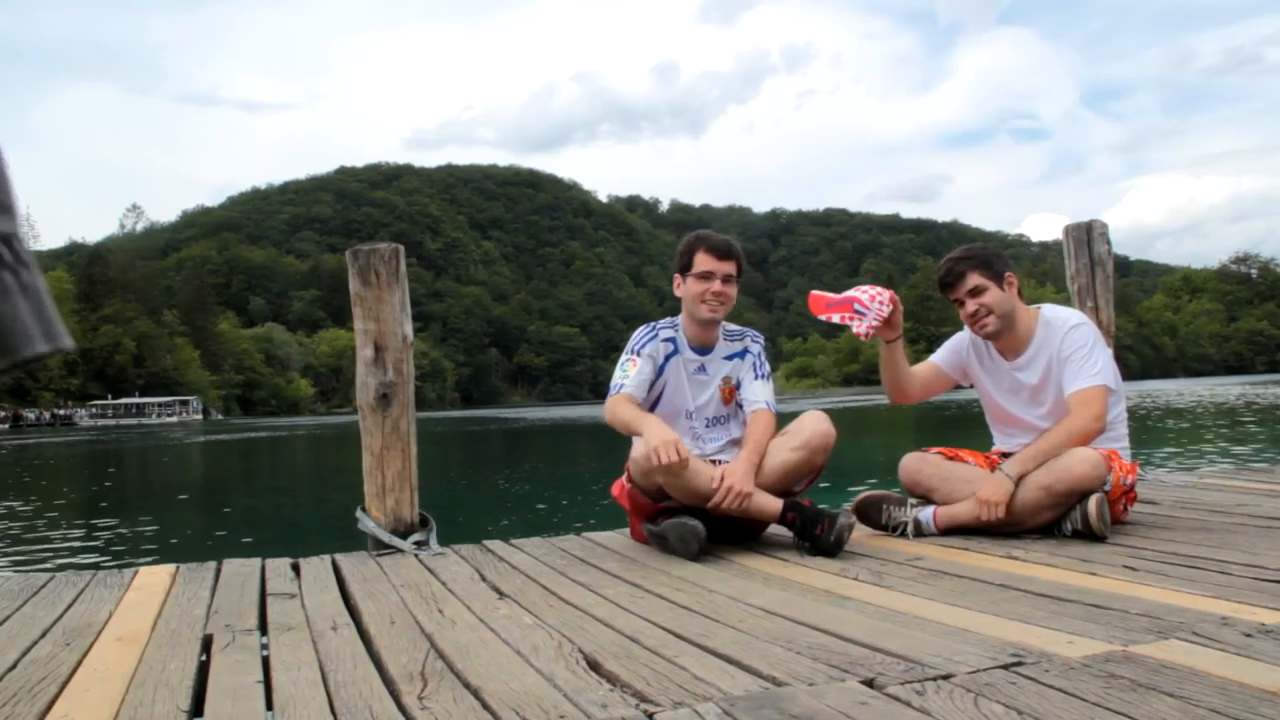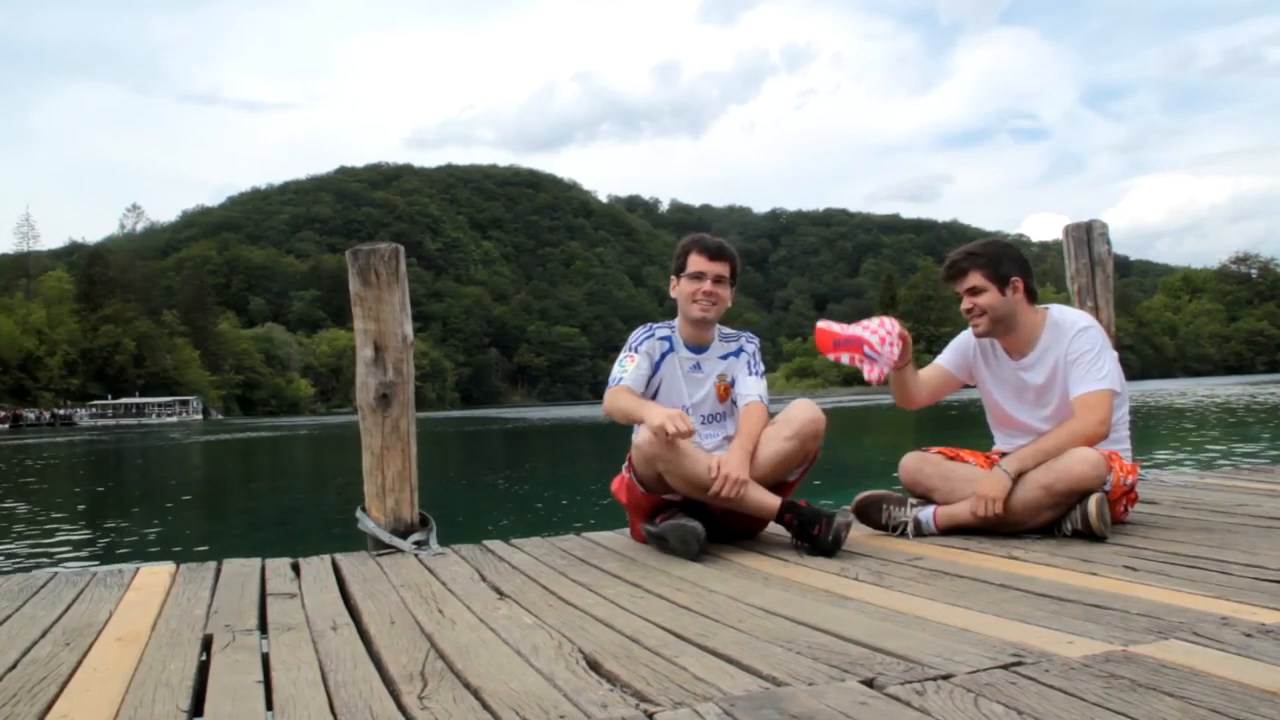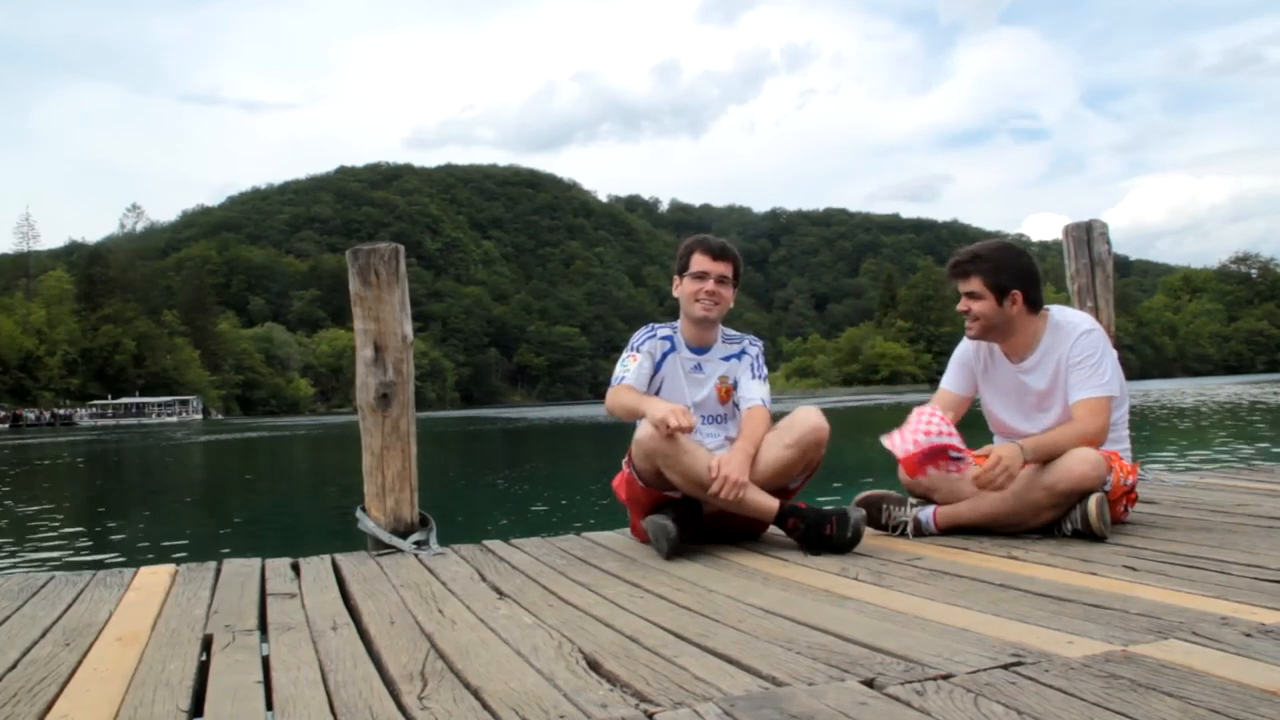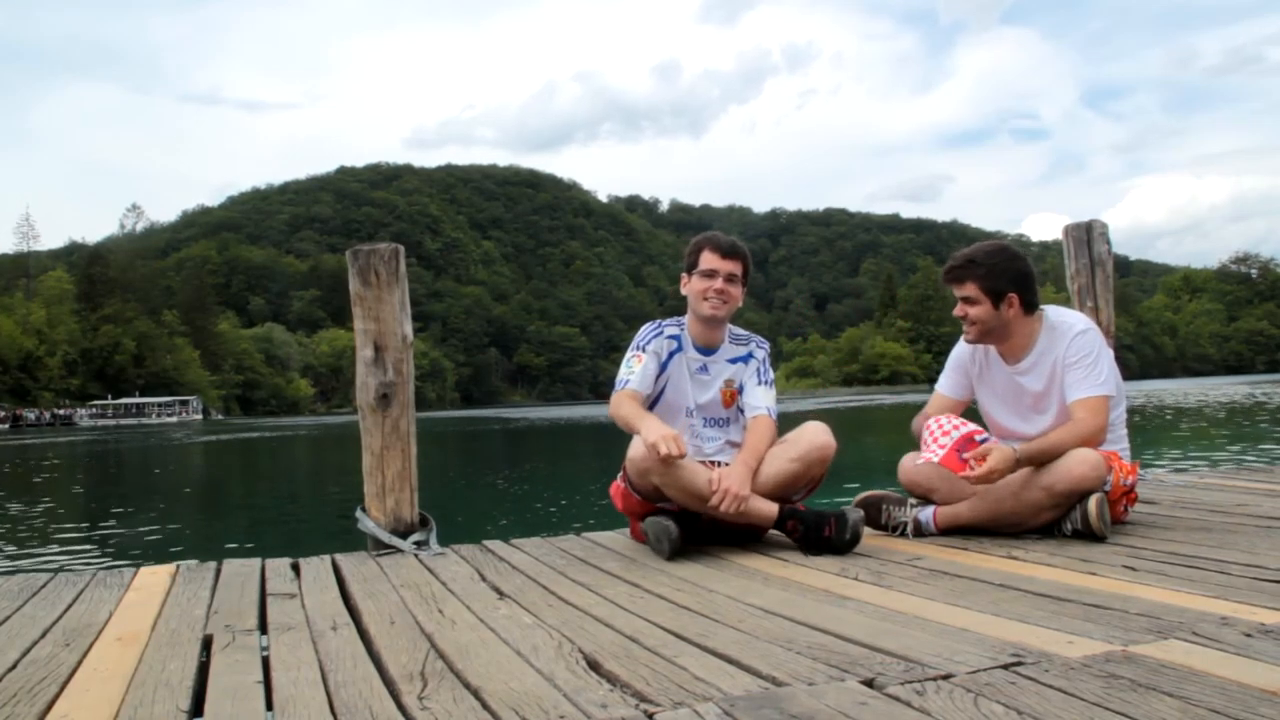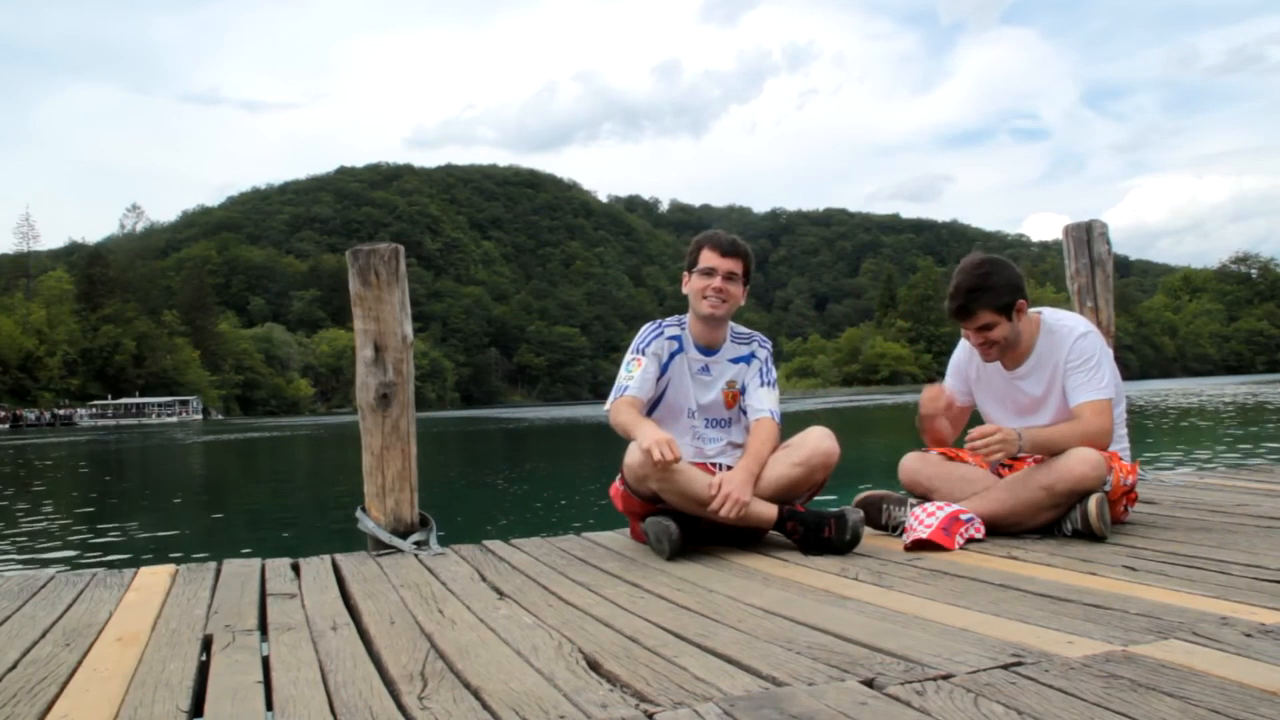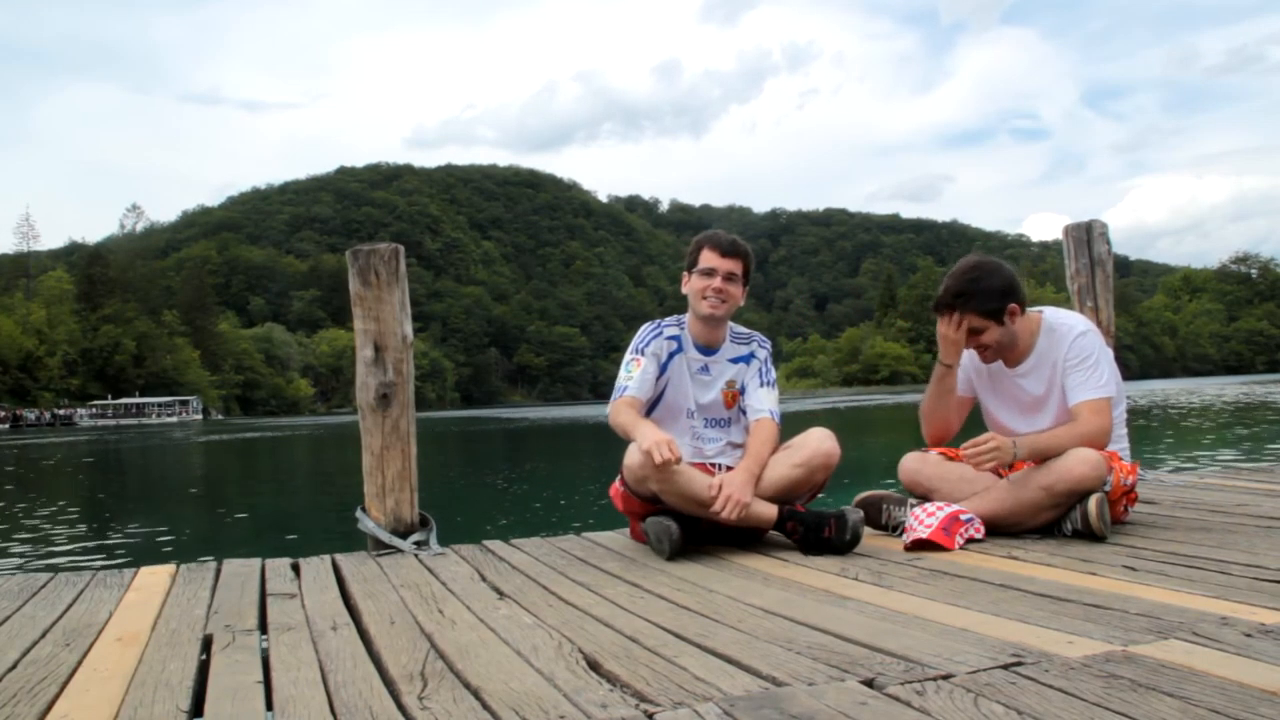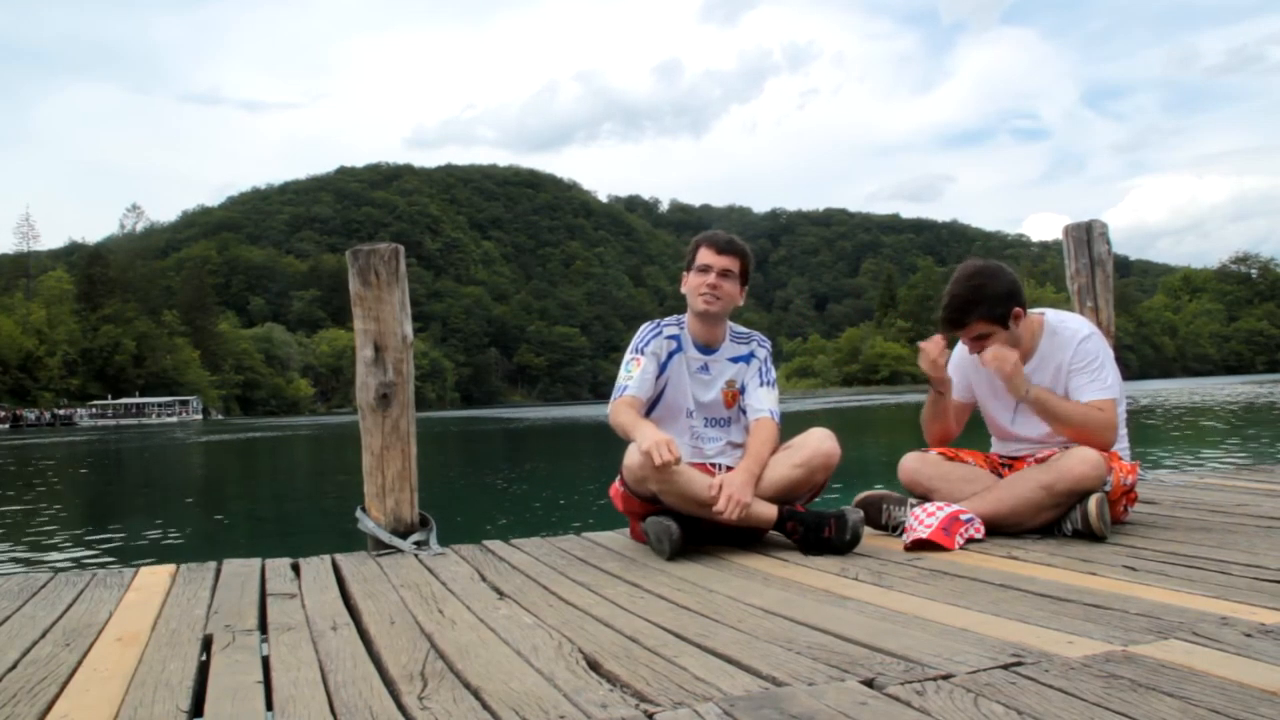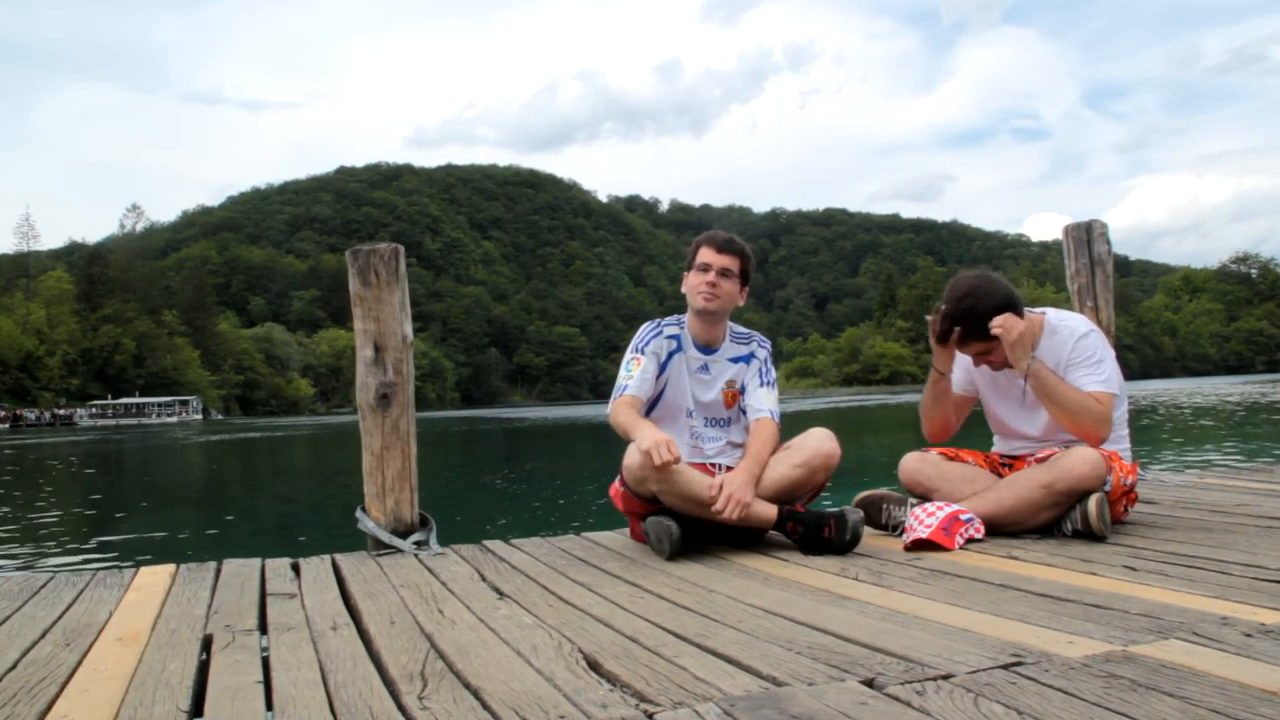
dt=0.3s
person 1, frame 1
left shoulder: (748, 345)
right shoulder: (651, 339)
left elbow: (761, 413)
right elbow: (615, 407)
left wrist: (745, 463)
right wrist: (651, 425)
left hip: (732, 479)
right hip: (670, 485)
left knee: (817, 427)
right knee: (648, 453)
left ankle: (692, 519)
right ankle: (796, 516)
person 1, frame 2
left shoulder: (743, 347)
right shoulder: (649, 340)
left elbow: (755, 407)
right elbow: (614, 401)
left wrist: (740, 453)
right wrist: (651, 410)
left hip: (729, 494)
right hip: (663, 491)
left knee: (807, 415)
right knee: (654, 436)
left ankle: (690, 518)
right ankle: (795, 516)
person 1, frame 3
left shoulder: (746, 349)
right shoulder: (651, 340)
left elbow: (757, 412)
right elbow: (616, 399)
left wrist: (740, 455)
right wrist: (652, 404)
left hip: (731, 484)
right hip: (663, 489)
left knee: (811, 423)
right knee: (654, 433)
left ankle: (685, 518)
right ankle: (796, 519)
person 1, frame 4
left shoulder: (753, 350)
right shoulder: (657, 337)
left elbow: (762, 419)
right elbow: (621, 402)
left wrist: (742, 468)
right wrist: (649, 423)
left hip: (731, 481)
right hip: (666, 489)
left knee: (818, 439)
right knee: (645, 452)
left ankle: (686, 521)
right ankle: (794, 521)
person 1, frame 5
left shoulder: (755, 349)
right shoulder: (657, 337)
left elbow: (765, 422)
right elbow: (621, 409)
left wrist: (744, 473)
right wrist: (646, 430)
left hip: (732, 481)
right hip: (667, 487)
left knee: (822, 444)
right knee: (642, 458)
left ankle: (686, 523)
right ankle: (794, 522)
person 1, frame 6
left shoulder: (754, 349)
right shoulder: (656, 337)
left elbow: (765, 421)
right elbow: (621, 409)
left wrist: (745, 475)
right wrist: (645, 431)
left hip: (732, 480)
right hip: (668, 484)
left knee: (822, 444)
right knee: (641, 459)
left ankle: (686, 523)
right ankle: (794, 522)
person 1, frame 7
left shoulder: (754, 349)
right shoulder: (656, 337)
left elbow: (765, 421)
right elbow: (621, 409)
left wrist: (745, 475)
right wrist: (645, 430)
left hip: (732, 479)
right hip: (666, 484)
left knee: (822, 445)
right knee: (641, 459)
left ankle: (687, 523)
right ankle: (794, 522)
person 1, frame 8
left shoulder: (754, 349)
right shoulder: (656, 337)
left elbow: (765, 421)
right elbow: (622, 408)
left wrist: (745, 475)
right wrist: (645, 431)
left hip: (732, 480)
right hip: (668, 483)
left knee: (823, 445)
right knee: (640, 460)
left ankle: (686, 523)
right ankle: (793, 521)
person 2, frame 1
left shoulder: (1071, 329)
right shoulder: (968, 345)
left elbow: (1089, 421)
right elbow: (904, 392)
left wrist: (1009, 473)
right wrist: (891, 338)
left hip: (1096, 466)
right hip: (1014, 466)
left knee: (1082, 465)
right knee: (914, 467)
left ankle: (926, 518)
right ankle: (1058, 511)
person 2, frame 2
left shoulder: (1078, 331)
right shoulder: (974, 342)
left elbow: (1093, 424)
right elbow: (913, 396)
left wrist: (1009, 468)
right wrist: (899, 361)
left hip: (1095, 468)
right hip: (1014, 470)
left knee: (1082, 465)
right knee: (914, 467)
left ankle: (928, 518)
right ankle: (1057, 511)
person 2, frame 3
left shoulder: (1079, 334)
right shoulder: (975, 345)
left elbow: (1092, 430)
left wrist: (1020, 450)
left hip: (1097, 469)
right hip: (1013, 468)
left knee: (1083, 466)
left ankle: (927, 518)
right ankle: (1057, 513)
person 2, frame 4
left shoulder: (1075, 334)
right shoulder: (971, 347)
left elbow: (1091, 430)
right elbow: (928, 417)
left wrist: (1016, 455)
right wrist: (931, 428)
left hip: (1095, 468)
right hip: (1013, 469)
left knee: (1083, 467)
right knee: (913, 466)
left ankle: (927, 518)
right ankle: (1059, 512)
person 2, frame 5
left shoulder: (1075, 337)
right shoulder: (970, 351)
left elbow: (1097, 432)
right elbow: (942, 437)
left wrist: (1020, 440)
right wrist: (929, 417)
right hip: (1015, 472)
left knee: (1083, 465)
right knee: (913, 468)
right ankle: (1061, 513)
person 2, frame 6
left shoulder: (1074, 335)
right shoulder: (971, 349)
left elbow: (1097, 432)
right elbow: (937, 432)
left wrist: (1016, 448)
right wrist: (947, 360)
left hip: (1091, 468)
right hip: (1011, 473)
left knee: (1084, 466)
right knee: (914, 466)
right ankle: (1061, 514)
person 2, frame 7
left shoulder: (1077, 338)
right shoulder: (971, 351)
left elbow: (1104, 435)
right elbow: (939, 437)
left wrist: (1025, 390)
right wrist: (940, 386)
left hip: (1081, 468)
right hip: (1012, 471)
left knee: (1085, 465)
right knee: (915, 466)
right ankle: (1061, 512)
person 2, frame 8
left shoulder: (1077, 336)
right shoulder: (977, 349)
left elbow: (1096, 431)
right elbow: (937, 431)
left wrist: (1027, 363)
right wrist: (942, 365)
left hip: (1088, 468)
right hip: (1014, 470)
left knee: (1083, 466)
right knee: (915, 466)
right ankle: (1061, 514)
